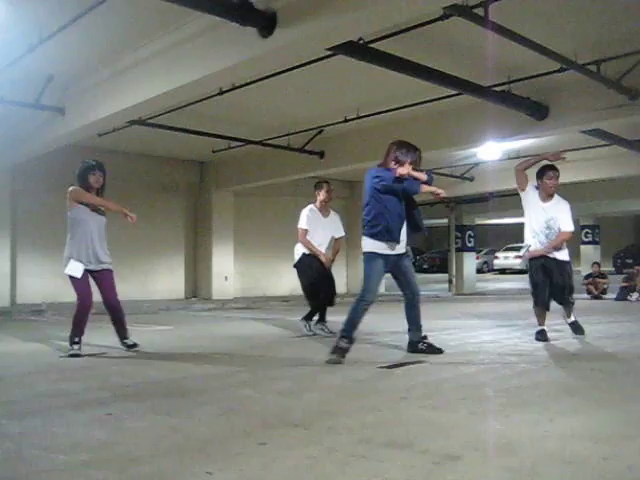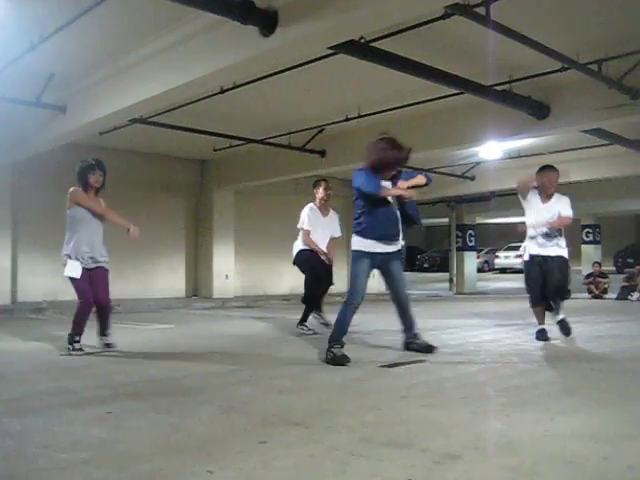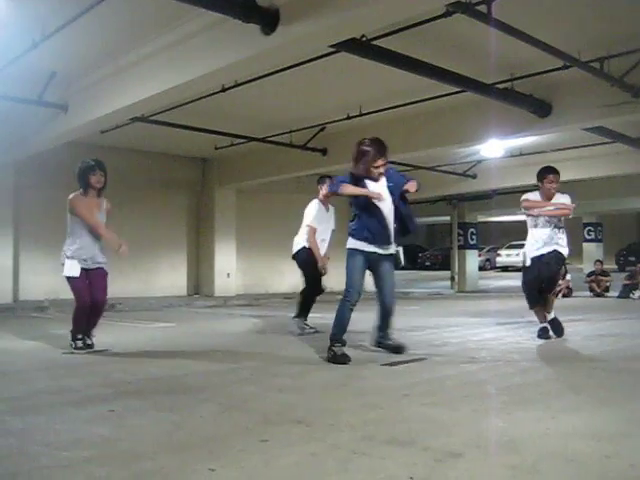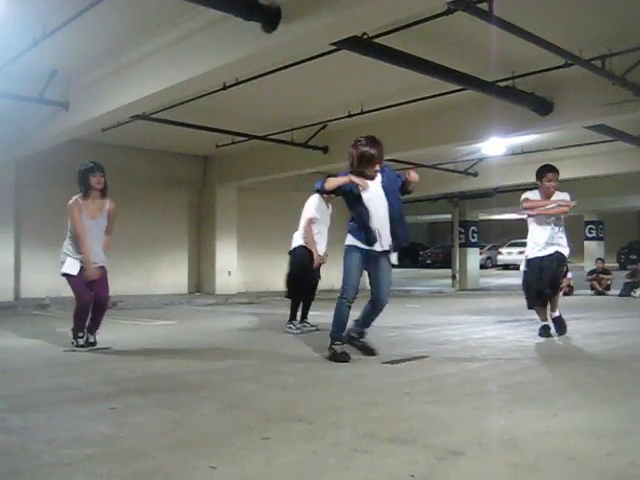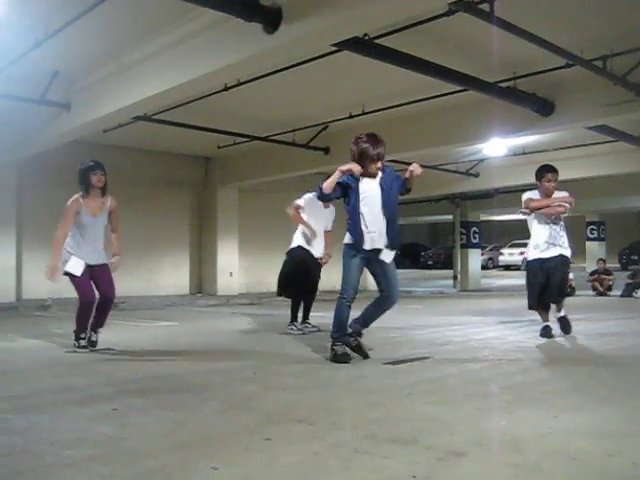
dt=0.1s
person 1, frame 1
left shoulder: (404, 179)
right shoulder: (377, 175)
left elbow: (424, 178)
right elbow: (413, 186)
left wrist: (410, 173)
right wrist: (433, 190)
left hip: (398, 248)
right hip: (376, 248)
left knee: (412, 294)
right knee: (368, 296)
left ankle: (417, 340)
right ankle: (343, 342)
person 1, frame 2
left shoulder: (395, 175)
right shoulder: (362, 176)
left elbow: (424, 179)
right elbow: (374, 189)
left wrist: (407, 183)
right wrist: (399, 192)
left hip: (391, 247)
right hip: (366, 247)
left knee: (400, 296)
right knee: (355, 297)
left ankle: (411, 338)
right ankle: (334, 346)
person 1, frame 3
left shoulder: (392, 175)
right shoulder: (354, 179)
left elbow: (407, 185)
right elbow: (337, 188)
left wrist: (411, 186)
right wrist: (366, 192)
left hip: (386, 250)
right hip: (359, 247)
left knee: (388, 299)
right knee: (351, 296)
left ankle: (383, 336)
right ankle: (336, 344)
person 1, frame 4
left shoulder: (387, 174)
right shoulder: (350, 181)
left elbow: (404, 188)
right elbow: (322, 187)
left wrist: (409, 178)
right wrist: (349, 179)
left hip: (382, 249)
right hip: (357, 245)
left knee: (381, 298)
right knee: (348, 294)
left ankle: (356, 333)
right ankle: (336, 342)
person 1, frame 5
left shoulder: (387, 174)
right shoulder: (351, 180)
left elbow: (403, 188)
right elbow: (324, 193)
left wrist: (411, 174)
right wrist: (342, 171)
left hip: (381, 248)
right hip: (355, 247)
left knee: (390, 296)
right knee: (348, 295)
left ankle: (353, 331)
right ankle: (336, 343)
person 2, frame 1
left shoulder: (101, 201)
right shoulder: (74, 193)
right elbow: (102, 203)
right wrist: (126, 212)
left hip: (100, 259)
right hip: (77, 259)
left knee: (112, 301)
right knee: (85, 301)
left ankle: (124, 337)
right ankle: (75, 341)
person 2, frame 2
left shoulder: (100, 202)
right shoulder: (75, 194)
right elbow: (102, 212)
right wrist: (128, 225)
left hip: (98, 258)
right hip: (76, 258)
left knee: (103, 300)
right knee: (87, 300)
left ankle: (104, 334)
right ankle: (74, 339)
person 2, frame 3
left shoulder: (104, 203)
right shoulder: (75, 199)
right elbow: (95, 224)
right wrist: (118, 243)
left hip: (97, 260)
right hip: (74, 259)
left knee: (99, 300)
right knee: (84, 301)
left ankle: (87, 335)
right ankle: (76, 337)
person 2, frame 4
left shoulder: (110, 205)
right shoulder: (75, 204)
right elbow: (80, 235)
left wrist: (99, 257)
right wrist: (88, 263)
left hip: (96, 260)
right hip: (74, 259)
left knee: (102, 298)
right knee: (85, 299)
left ankle: (91, 333)
right ankle: (78, 335)
person 2, frame 5
left shoulder: (111, 203)
right shoulder: (76, 203)
left elbow: (115, 230)
right elbow: (61, 232)
left wrist: (116, 254)
right wrist: (54, 261)
left hip: (98, 258)
right hip: (75, 257)
left knee: (109, 295)
right knee: (88, 298)
left ankle: (94, 331)
right ankle: (80, 336)
person 3, frame 1
left shoulder: (562, 205)
right shoulder: (529, 194)
left elbow: (566, 235)
right elbow: (519, 169)
left wrist: (543, 250)
right wrist: (543, 157)
left hip: (558, 254)
right hip: (536, 253)
left knee: (565, 291)
right knee: (540, 293)
left ankle: (570, 318)
right ankle: (541, 327)
person 3, frame 2
left shoulder: (563, 200)
right shoulder: (530, 197)
left elbow: (567, 220)
right elbow: (521, 186)
left wrist: (539, 224)
right wrist: (545, 176)
left hip: (556, 253)
right hip: (534, 253)
left knee: (558, 285)
right knee: (536, 292)
left ankle: (559, 316)
right ankle: (541, 327)
person 3, frame 3
left shoulder: (564, 198)
right shoulder: (530, 197)
left elbow: (566, 212)
right elbow: (525, 205)
left wrist: (539, 212)
right wrist: (554, 205)
left hip: (556, 250)
right hip: (534, 252)
left knee: (547, 277)
right knee: (530, 287)
left ankle: (551, 316)
right ankle: (543, 324)
person 3, frame 4
left shoulder: (563, 197)
right shoulder: (529, 196)
left elbow: (564, 210)
right elbow: (525, 205)
left wrist: (536, 212)
right wrist: (555, 202)
left hip: (556, 250)
right hip: (534, 253)
left knee: (550, 280)
right knee: (531, 288)
left ankle: (555, 313)
right ankle: (544, 322)
person 3, frame 5
left shoulder: (562, 196)
right shoulder: (530, 195)
left elbow: (561, 210)
right elbow: (529, 204)
left wrist: (534, 210)
right wrist: (561, 199)
left hip: (559, 252)
right hip: (536, 254)
left knee: (557, 286)
right knee: (536, 292)
left ankle: (561, 314)
right ankle: (546, 324)
person 4, frame 1
left shoulder: (335, 217)
right shoulder: (308, 212)
left elbow: (338, 241)
right elbow: (301, 237)
left wrist: (329, 258)
right wrist: (321, 254)
left hip: (321, 257)
right hip: (305, 255)
left knee: (326, 288)
right knee: (323, 284)
left ankle: (308, 319)
right ankle: (321, 321)
person 4, frame 2
left shoulder: (333, 216)
right shoulder: (309, 211)
left elbow: (334, 240)
right elbow: (306, 238)
left wrist: (330, 258)
right wrist: (324, 254)
left hip: (320, 255)
right hip: (303, 251)
left knee: (319, 283)
right knee: (323, 274)
left ankle: (303, 322)
right ankle: (317, 311)
person 4, frame 3
left shoulder: (331, 209)
right shoulder: (315, 207)
right elbow: (311, 235)
left wrist: (324, 256)
right wrist: (321, 259)
left hip: (317, 252)
right hip: (304, 249)
left knee: (314, 285)
right knee: (313, 282)
left ankle: (302, 320)
right ankle: (298, 318)
person 4, frame 4
left shoulder: (328, 207)
right shoulder: (316, 200)
right elbow: (307, 226)
left wrist: (323, 252)
right wrist: (315, 253)
left hip: (315, 251)
right hip: (302, 248)
left knee: (311, 286)
right knee: (300, 284)
left ankle: (303, 320)
right ankle: (292, 321)
person 4, frame 5
left shoulder: (331, 209)
right shoulder: (311, 199)
right elbow: (292, 210)
left wrist: (327, 252)
right wrist: (307, 226)
left hip: (316, 253)
right hip: (301, 248)
left knee: (311, 287)
right knee: (298, 285)
left ankle: (305, 321)
right ankle: (293, 323)
